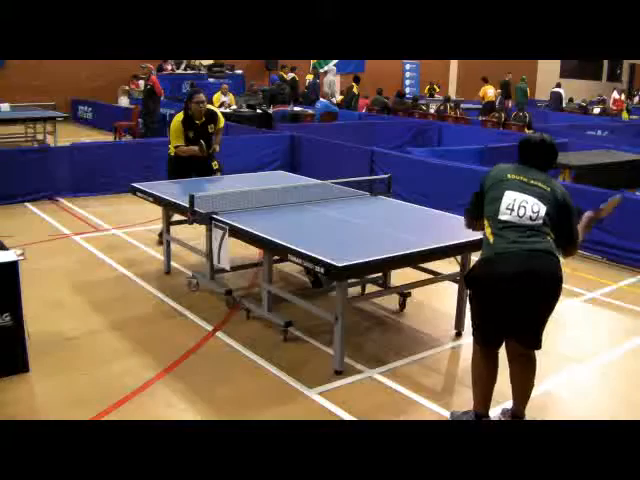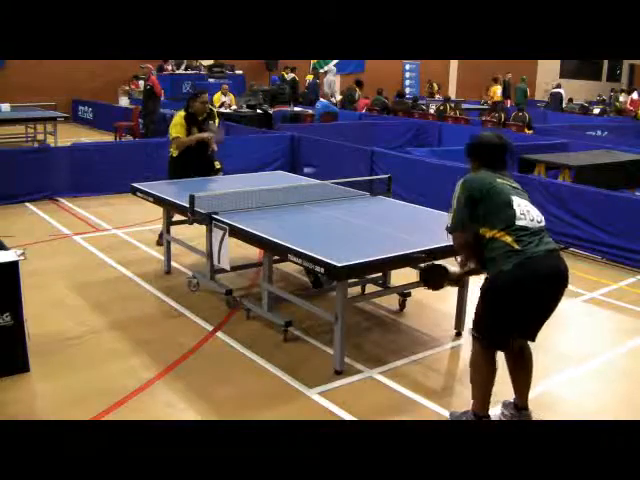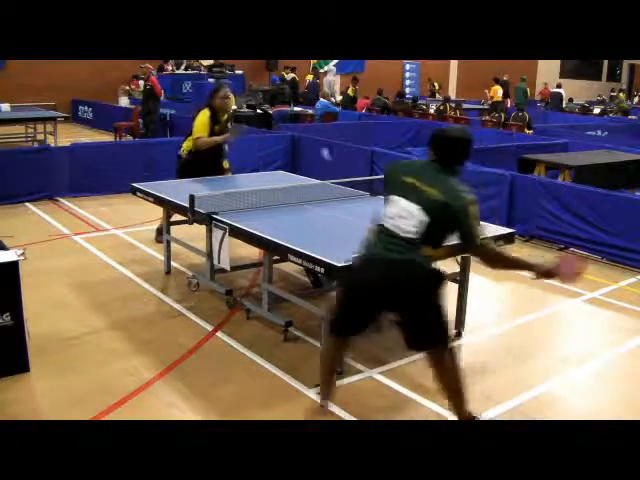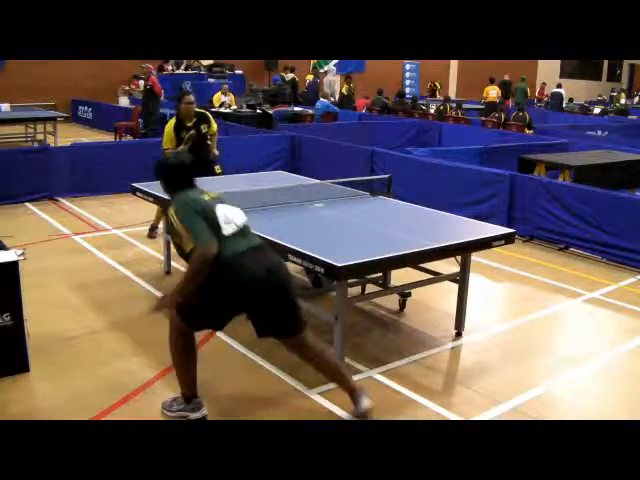
dt=0.7s
person 1, frame 1
left shoulder: (496, 174)
right shoulder: (558, 192)
left elbow: (471, 222)
right elbow: (570, 249)
right wrist: (588, 219)
left hip: (497, 267)
right hip: (544, 270)
left knee: (485, 345)
right knee: (521, 345)
left ankle: (479, 415)
right ankle: (516, 414)
person 1, frame 2
left shoulder: (470, 183)
right shoulder: (513, 185)
left elbow: (461, 240)
left wrist: (475, 264)
right wrist: (463, 273)
left hip: (519, 273)
right hip: (554, 269)
left knee: (484, 343)
right knee: (515, 339)
left ankle: (477, 415)
right ankle: (519, 409)
person 1, frame 3
left shoulder: (400, 169)
right shoulder: (461, 198)
right elbow: (483, 253)
right wrist: (536, 268)
left hip: (369, 268)
right hip: (413, 276)
left knee: (338, 335)
right knee: (439, 348)
left ankle: (323, 402)
right ankle: (465, 418)
person 1, frame 4
left shoulder: (180, 208)
right shoulder: (209, 196)
left elbow: (207, 253)
left wrist: (178, 291)
left hip: (234, 274)
right hip: (270, 266)
left knee: (180, 321)
right knee: (298, 338)
left ankle: (190, 402)
right ankle: (358, 396)
person 2, frame 1
left shoulder: (213, 113)
right shoulder: (179, 121)
left elbow: (219, 127)
right elbow: (178, 149)
left wrist: (216, 144)
right wrist: (193, 150)
left hip: (205, 155)
right hip: (181, 158)
person 2, frame 2
left shoulder: (210, 112)
right shoulder: (181, 117)
right elbow: (177, 143)
left wrist: (211, 142)
right wrist: (200, 136)
left hip: (204, 156)
right hip: (182, 159)
right ankle: (164, 232)
person 2, frame 3
left shoulder: (226, 114)
right shoulder: (205, 116)
right elbow: (199, 144)
left wrist: (224, 144)
right wrist: (221, 138)
left hip: (213, 157)
right hip: (191, 158)
right ankle: (162, 228)
person 2, frame 4
left shoulder: (204, 116)
right shoulder: (172, 127)
left elbow: (213, 132)
right elbow: (167, 152)
left wrist: (213, 149)
right wrist: (181, 149)
left hip: (205, 160)
right ankle: (154, 226)
